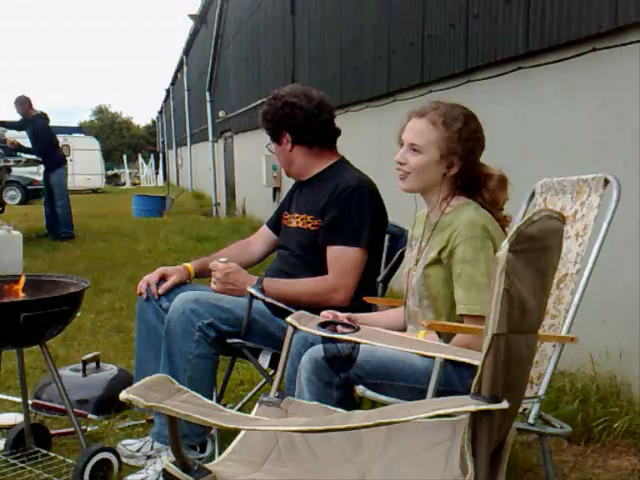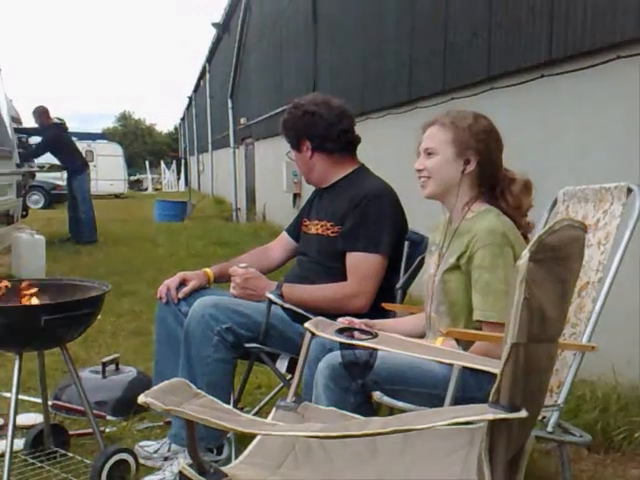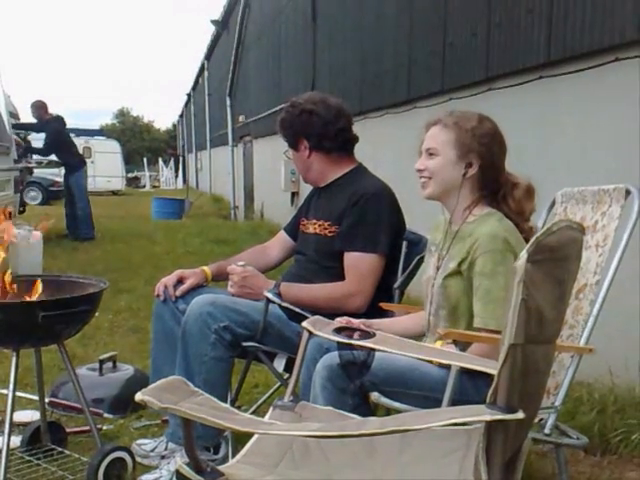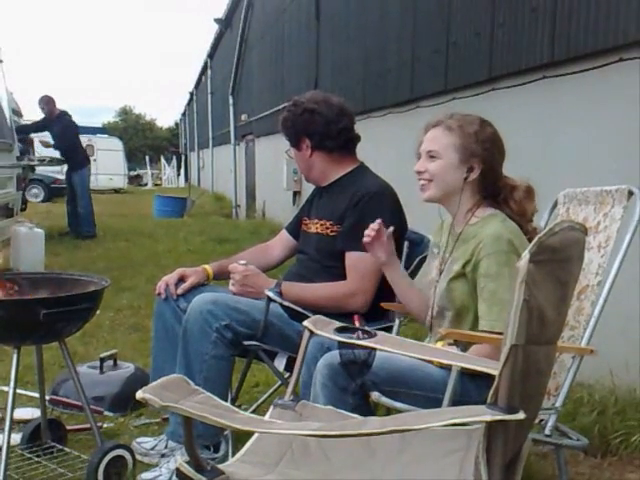
dt=0.4s
person 1, frame 1
left shoulder: (351, 190)
right shoulder: (301, 189)
left elbow: (339, 291)
right elbow: (255, 245)
left wrist: (253, 285)
right wrist: (189, 268)
right hip: (273, 302)
left knee: (192, 310)
right knee: (157, 296)
left ankle: (185, 445)
right ankle: (163, 424)
person 1, frame 2
left shoulder: (371, 197)
right shoulder: (322, 195)
left elbow: (358, 297)
right elbow: (274, 251)
left wrist: (272, 290)
right wrist: (209, 273)
right hip: (292, 309)
left knee: (210, 314)
right knee: (177, 300)
left ankle: (202, 448)
right ankle: (181, 428)
person 1, frame 3
left shoulder: (369, 197)
right shoulder: (320, 195)
left elbow: (356, 296)
right elbow: (272, 249)
left wrist: (270, 290)
right wrist: (207, 271)
right hip: (290, 307)
left knee: (207, 313)
right knee: (174, 297)
left ankle: (199, 446)
right ankle: (178, 426)
person 1, frame 4
left shoulder: (371, 196)
right shoulder: (323, 194)
left elbow: (357, 296)
right elbow: (274, 248)
left wrist: (272, 289)
right wrist: (207, 270)
right hip: (292, 306)
left knee: (209, 311)
right knee: (175, 297)
left ankle: (199, 445)
right ankle: (178, 424)
person 2, frame 1
left shoulder: (470, 227)
right shoulder: (423, 220)
left elbow: (477, 339)
left wrist: (393, 347)
right wrist: (355, 320)
left hip: (461, 369)
right hip: (424, 353)
left knee: (321, 361)
right knee: (306, 341)
person 2, frame 2
left shoulder: (489, 232)
right shoulder: (447, 227)
left elbow: (494, 346)
left wrist: (417, 354)
right wrist: (373, 326)
left hip: (480, 376)
right hip: (444, 360)
left knee: (339, 367)
right knee: (324, 347)
person 2, frame 3
left shoulder: (491, 237)
right shoulder: (445, 229)
left elbow: (492, 350)
left wrist: (423, 356)
right wrist: (372, 326)
left hip: (477, 380)
right hip: (442, 361)
left knee: (336, 368)
right knee: (323, 346)
person 2, frame 4
left shoulder: (495, 238)
right shoulder: (448, 229)
left elbow: (495, 352)
right elbow: (428, 311)
left wrist: (415, 356)
right wrist: (387, 261)
left hip: (480, 380)
right hip: (442, 361)
left knee: (337, 367)
right knee: (323, 345)
person 3, frame 1
left shoulder: (40, 124)
right shoulder: (29, 120)
left elbow: (40, 151)
right elbow: (17, 126)
left wrist: (18, 147)
left hip: (57, 165)
right hip: (49, 165)
left knee: (61, 201)
right knee: (49, 200)
left ankle: (67, 233)
right ankle: (53, 231)
person 3, frame 2
left shoulder: (53, 134)
right shoulder: (51, 128)
left elbow: (35, 152)
left hip: (79, 170)
right hip: (73, 170)
left knee: (84, 205)
right knee: (73, 204)
left ankle: (90, 237)
right ankle: (76, 235)
person 3, frame 3
left shoulder: (54, 127)
right shoulder: (48, 123)
left elbow: (46, 152)
right elbow: (31, 126)
left wrist: (25, 147)
right wrist: (11, 126)
left hip: (76, 167)
right hip: (70, 167)
left knee: (81, 201)
right knee: (70, 201)
left ankle: (87, 233)
right ankle: (73, 231)
person 3, frame 4
left shoulder: (67, 122)
right shoulder: (49, 121)
left elbow: (73, 145)
right elbow: (31, 128)
left wrist: (52, 145)
left hip: (80, 165)
right hip: (71, 165)
left knee: (82, 200)
right knee: (71, 199)
left ankle: (89, 231)
right ankle: (75, 229)
